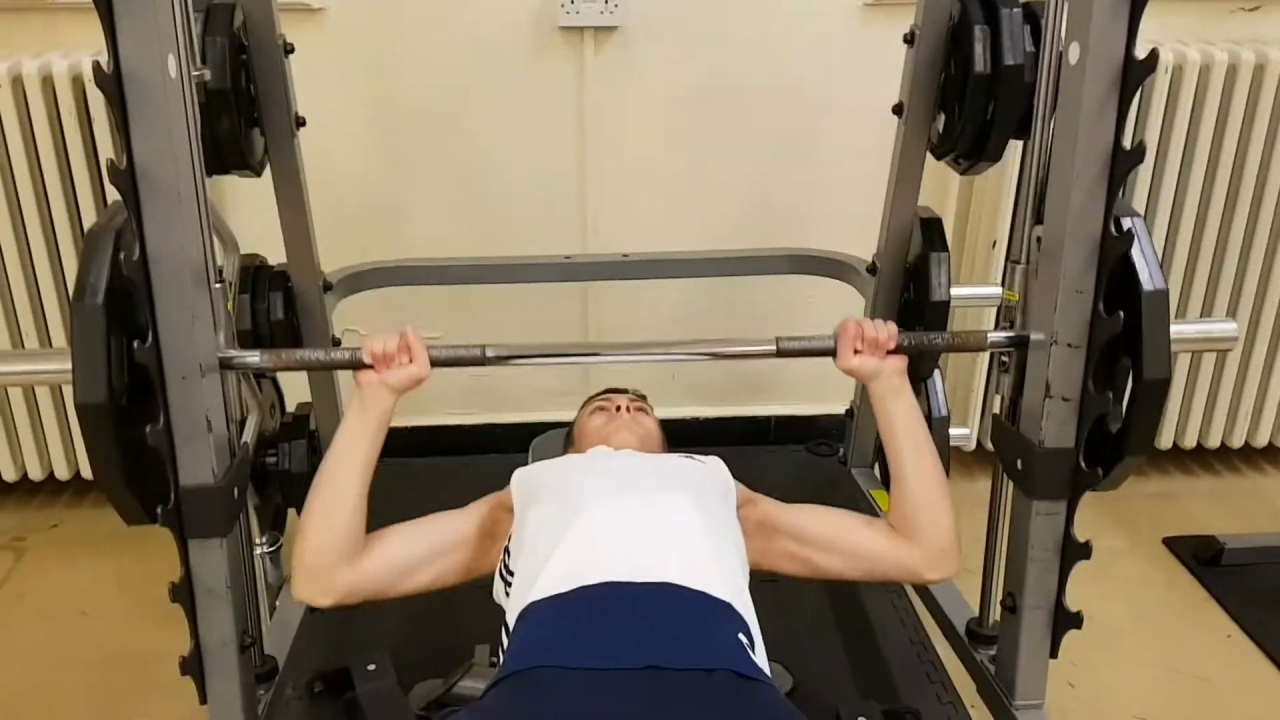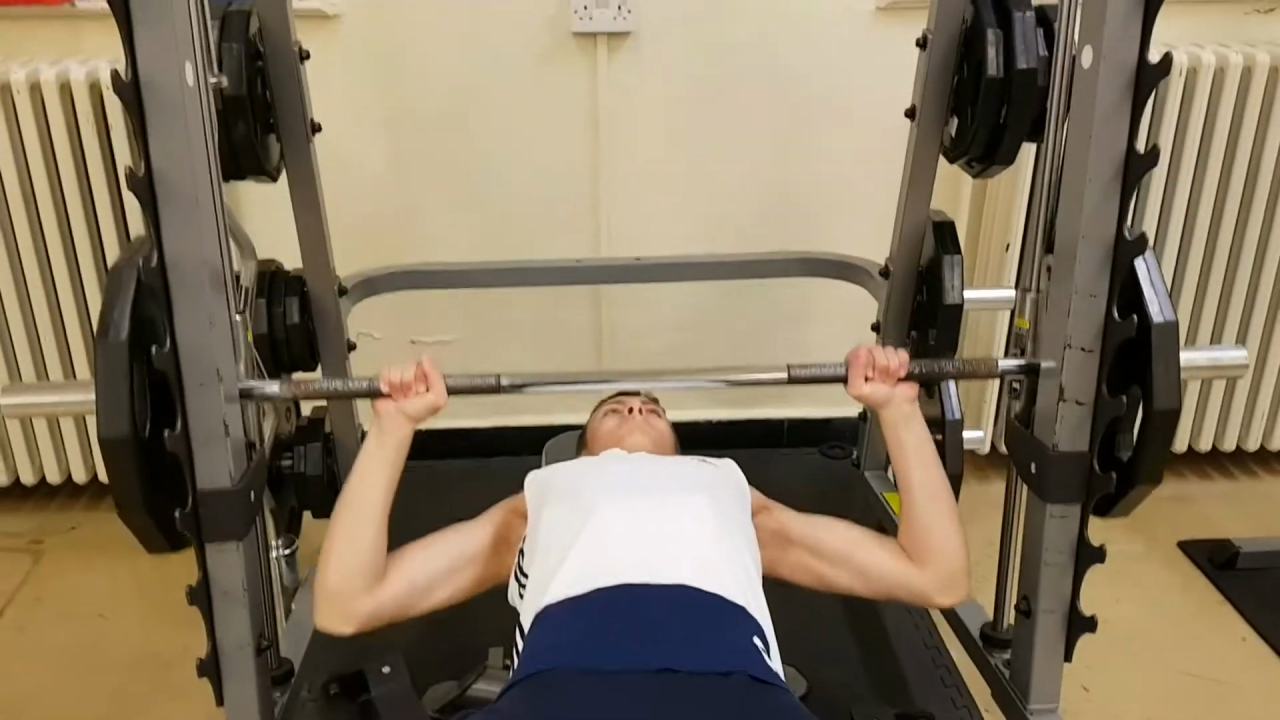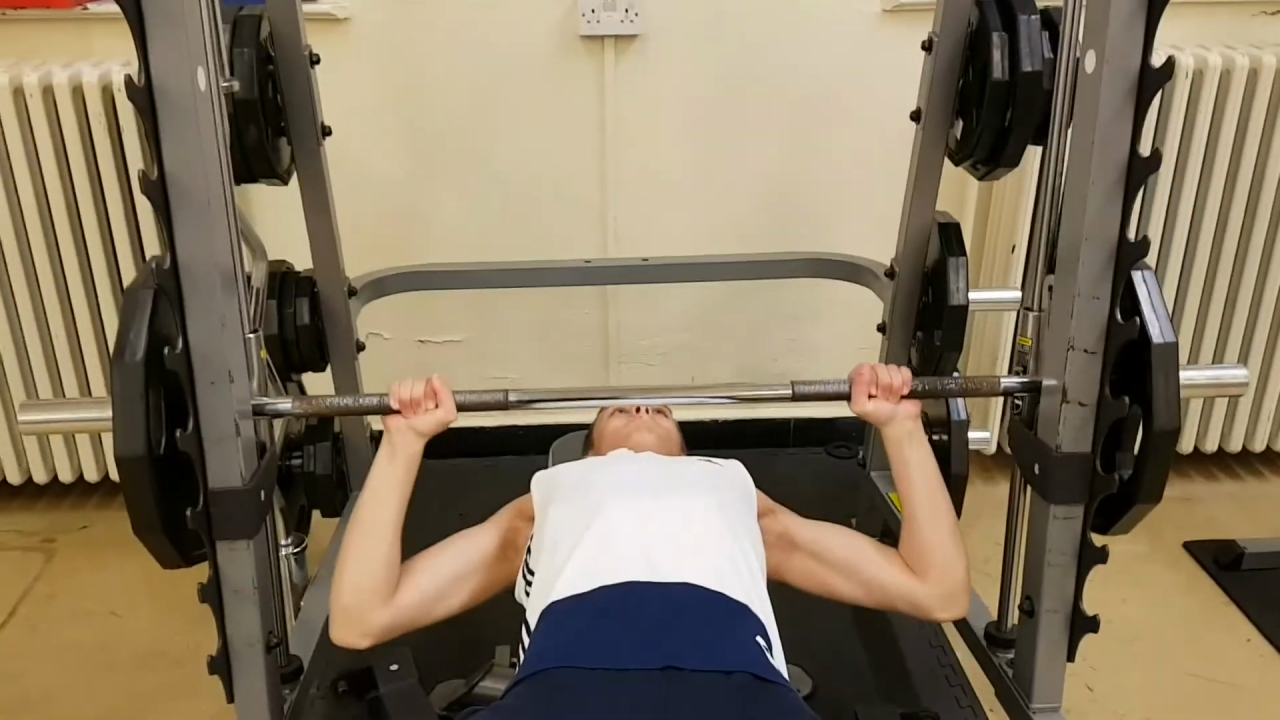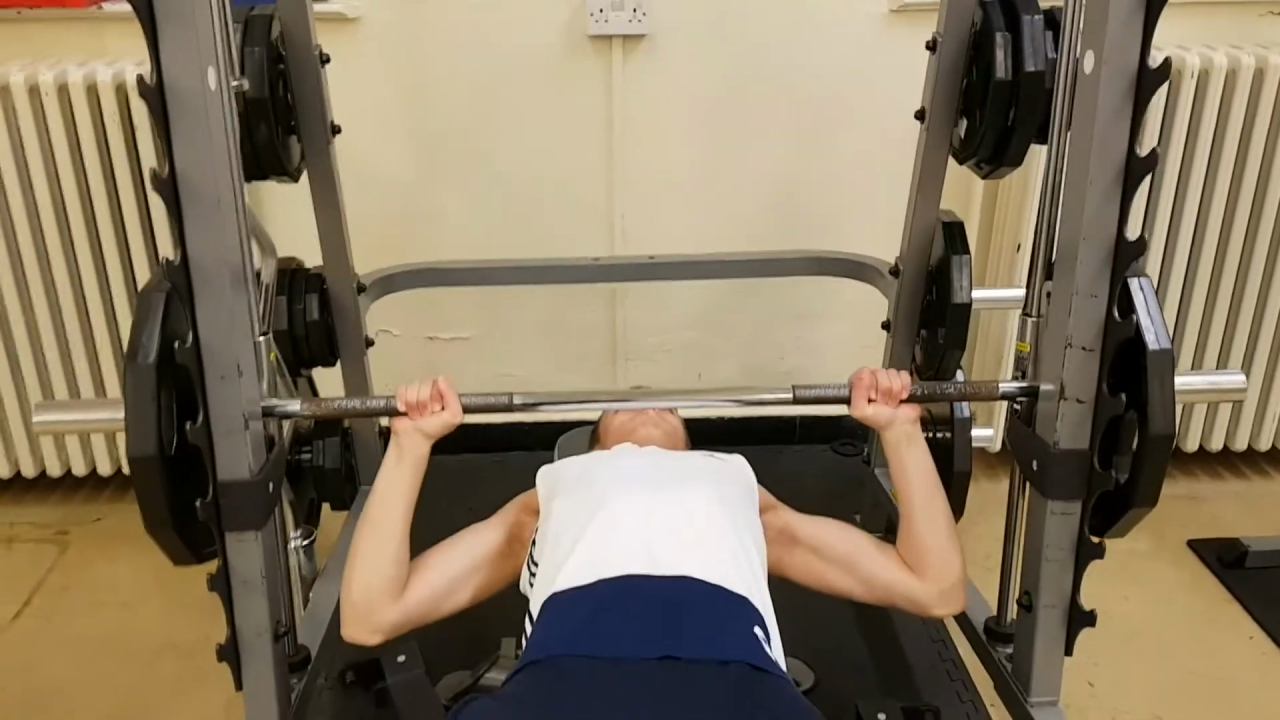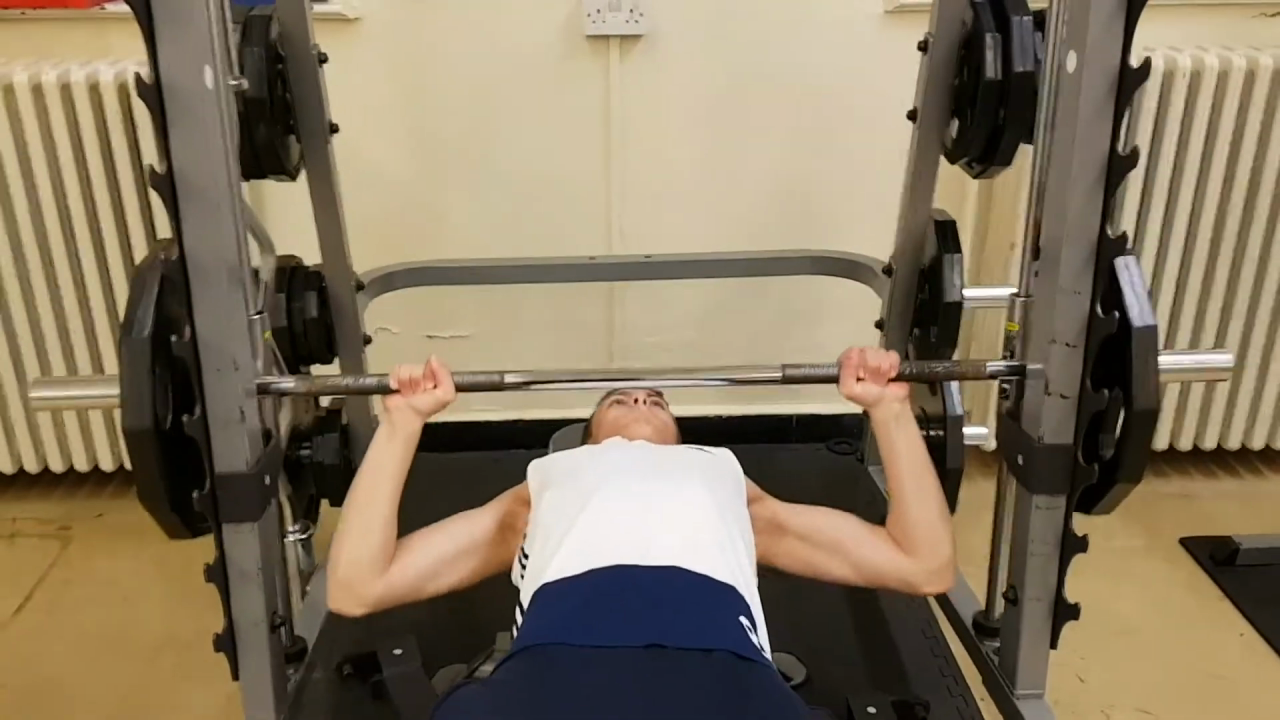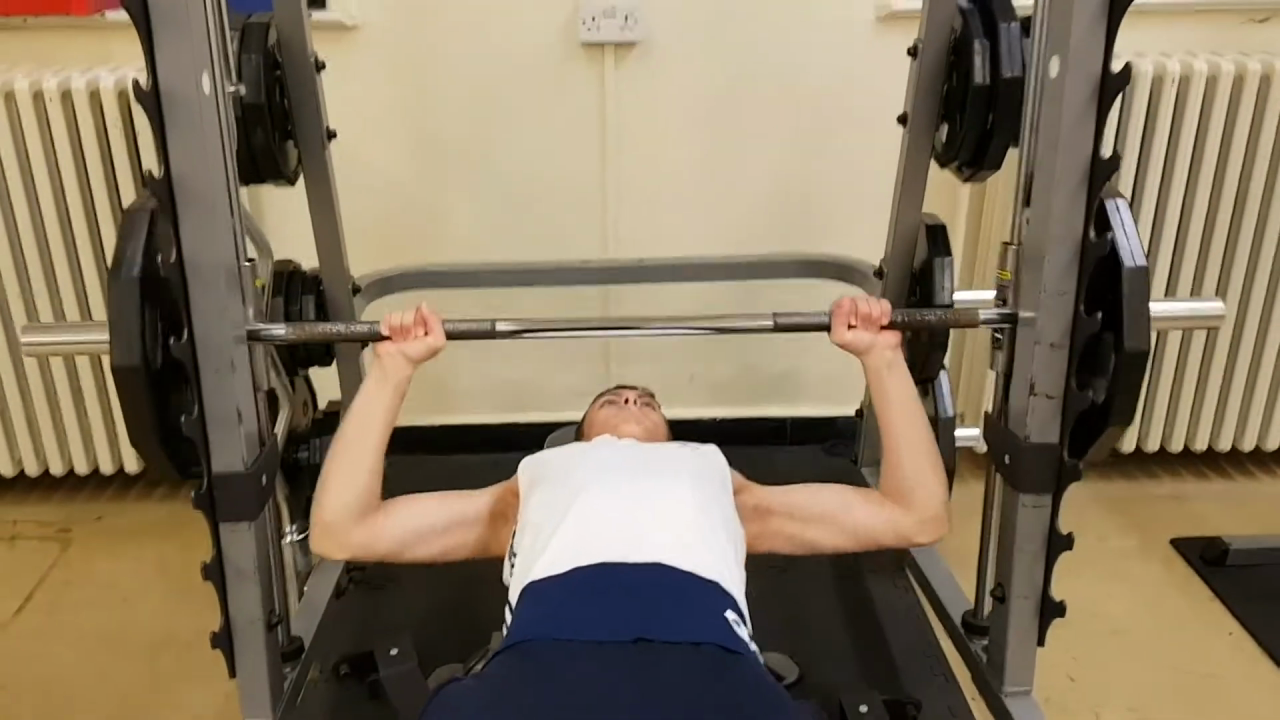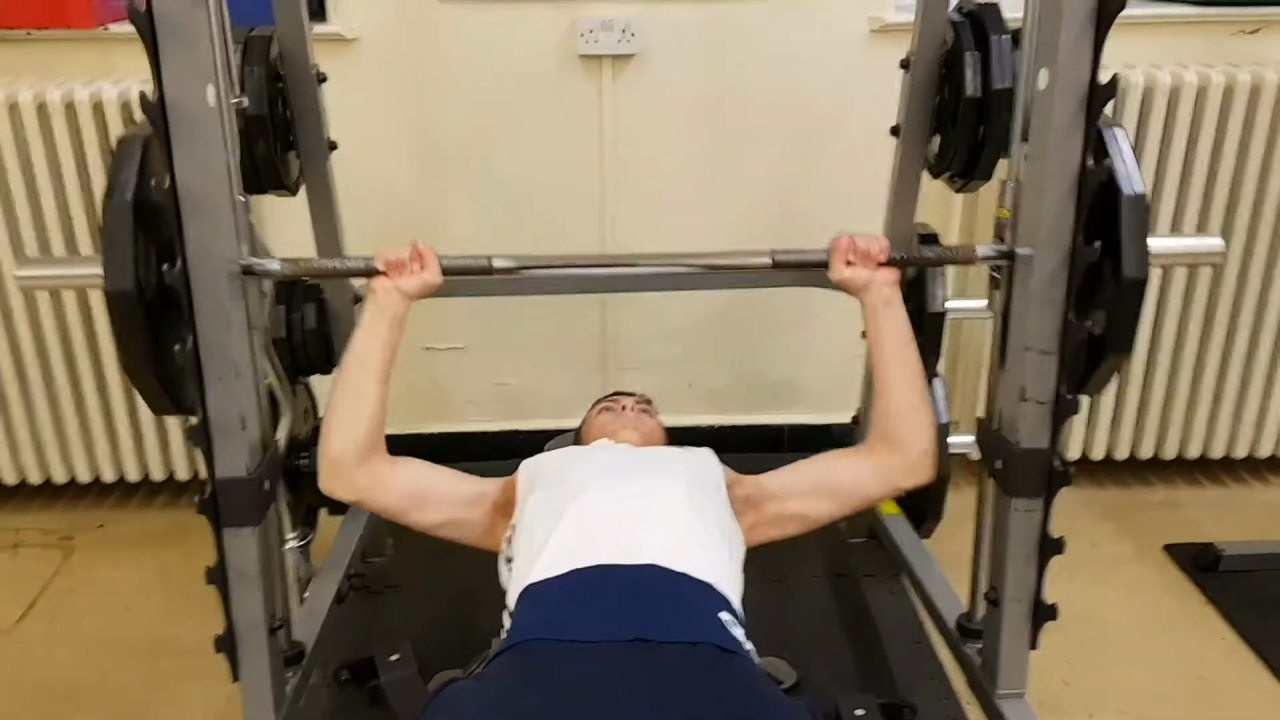
dt=0.2s
person 1, frame 1
left shoulder: (720, 488)
right shoulder: (523, 497)
left elbow: (928, 552)
right elbow: (322, 574)
left wrist: (886, 380)
right wrist: (375, 397)
person 1, frame 2
left shoulder: (734, 491)
right shoulder: (537, 499)
left elbow: (939, 577)
right elbow: (344, 603)
left wrist: (897, 409)
right wrist: (394, 424)
person 1, frame 3
left shoulder: (739, 492)
right shoulder: (543, 499)
left elbow: (939, 590)
right elbow: (360, 618)
left wrist: (899, 425)
right wrist: (404, 440)
person 1, frame 4
left shoulder: (740, 486)
right shoulder: (547, 494)
left elbow: (935, 587)
right elbow: (370, 615)
left wrist: (898, 428)
right wrist: (412, 441)
person 1, frame 5
left shoulder: (728, 479)
right shoulder: (542, 485)
left elbow: (925, 565)
right elbow: (356, 586)
left wrist: (888, 407)
right wrist: (403, 418)
right hip: (558, 667)
person 1, frame 6
left shoulder: (718, 478)
right shoulder: (531, 483)
left elbow: (918, 515)
right elbow: (340, 530)
left wrist: (880, 356)
right wrist: (392, 369)
left hip: (706, 666)
right hip: (547, 662)
person 1, frame 7
left shoulder: (718, 486)
right shoulder: (530, 485)
left elbow: (904, 458)
right elbow: (348, 470)
left wrist: (878, 296)
right wrist: (388, 304)
left hip: (703, 665)
right hip: (546, 661)
